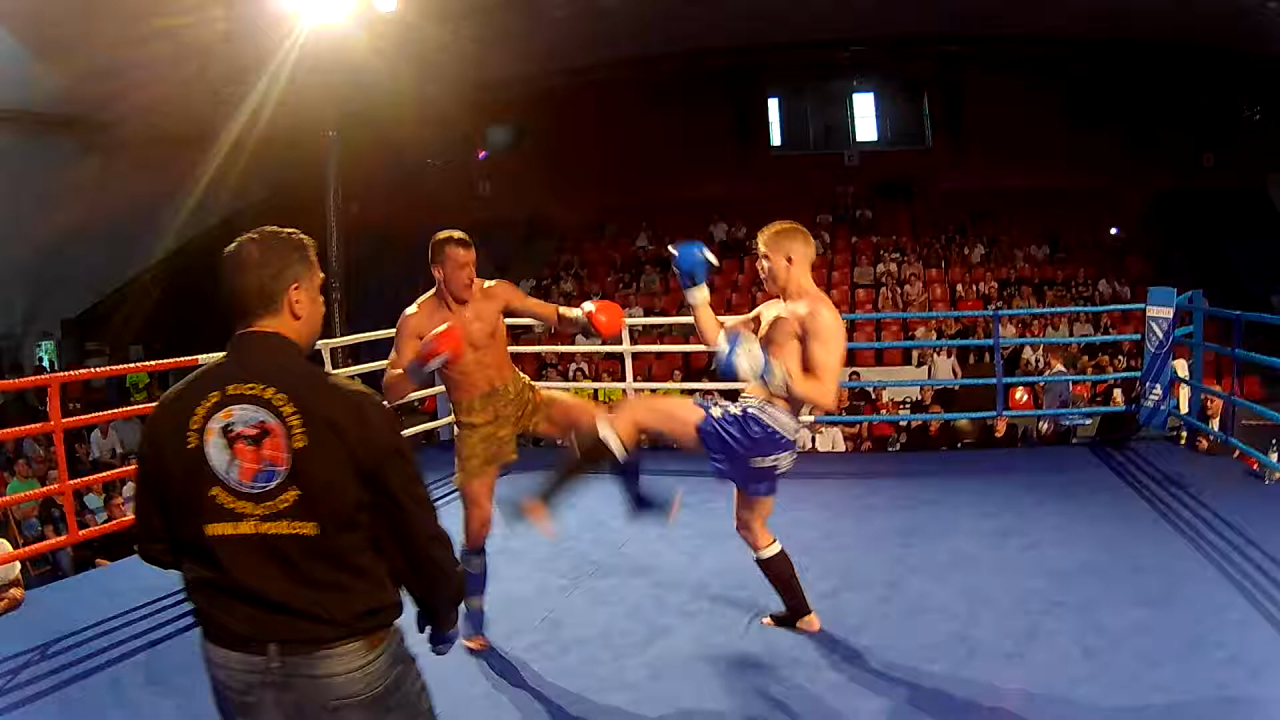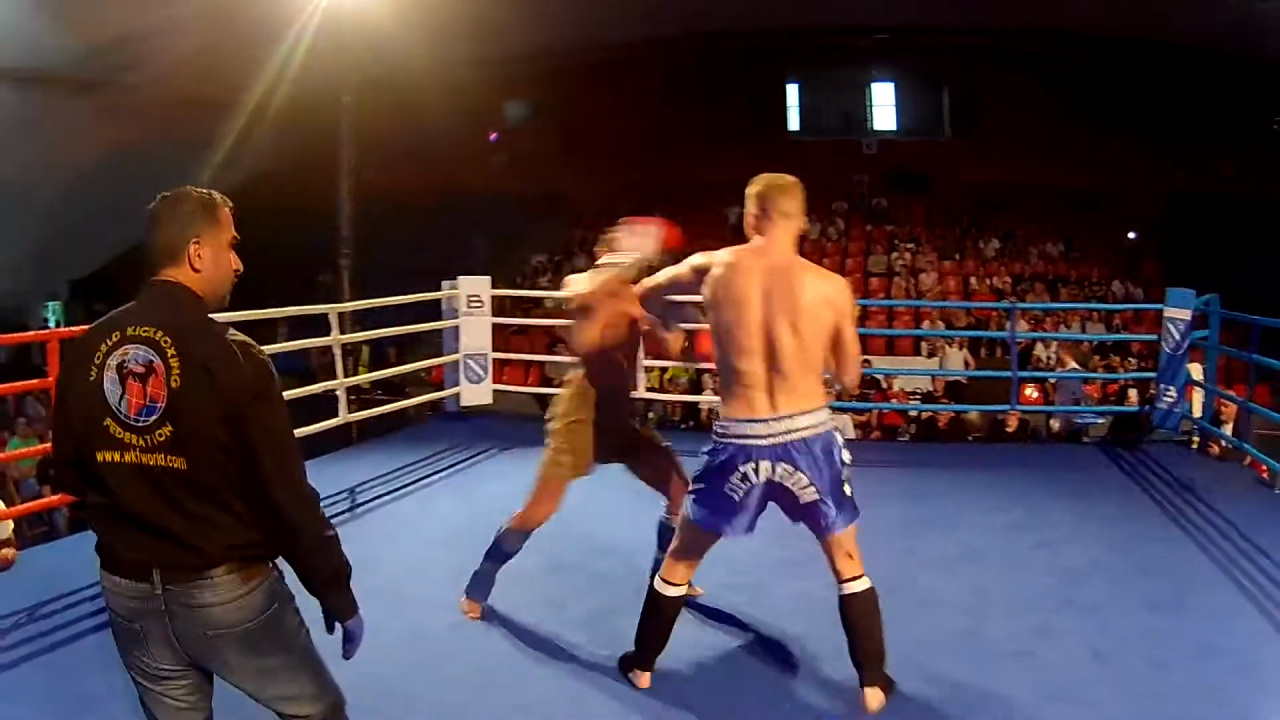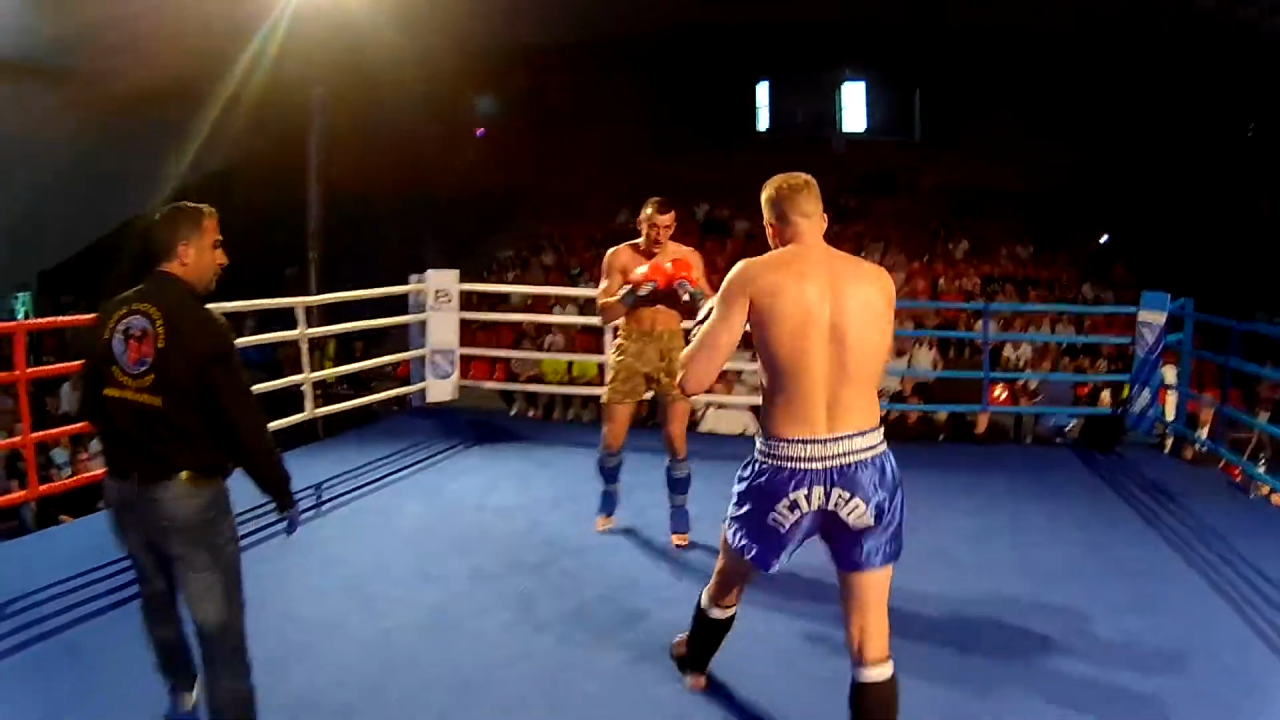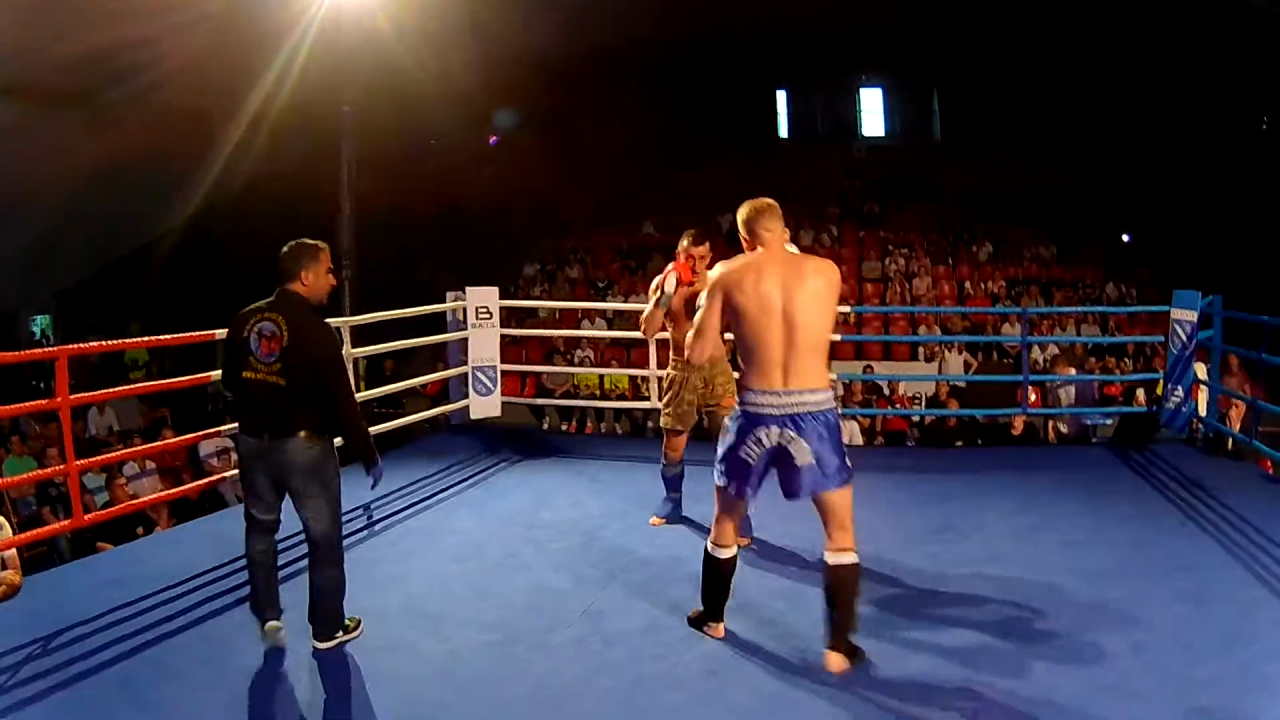
dt=1s
person 1, frame 1
left shoulder: (819, 313)
right shoulder: (775, 308)
left elbow: (825, 397)
right elbow: (719, 343)
left wrist: (765, 371)
right wrist: (694, 284)
left hip: (757, 428)
right hip: (769, 437)
left knee: (632, 412)
right knee: (753, 527)
left ankle: (546, 499)
right ankle: (801, 613)
person 1, frame 2
left shoulder: (713, 267)
right shoulder: (832, 288)
left elbow: (648, 294)
right elbow: (849, 375)
left hip: (741, 442)
right hip: (811, 439)
left knee: (681, 557)
right knee: (849, 568)
left ankle: (642, 662)
person 1, frame 3
left shoulder: (751, 277)
right shoulder: (879, 282)
left elbow: (693, 380)
left wrist: (710, 324)
left hip: (785, 467)
right hip: (863, 464)
left knee: (729, 578)
right knee: (870, 636)
left ankle: (696, 659)
person 1, frame 4
left shoulder: (726, 276)
right shoulder: (827, 272)
left elbow: (698, 356)
left wrist: (716, 316)
left hip: (757, 415)
right hip: (814, 413)
left knee: (726, 524)
right knee: (839, 536)
left ankle: (713, 618)
right ankle: (838, 647)
person 2, frame 1
left shoulder: (173, 414)
right shoulder: (349, 408)
left elbow: (157, 544)
right elbow: (417, 537)
right wrist: (442, 612)
left hip: (236, 662)
right hip: (352, 660)
person 2, frame 2
left shoulder: (87, 351)
right shoulder: (229, 356)
left elbow: (68, 474)
right elbow: (285, 495)
right wrist: (337, 594)
left hip: (129, 590)
right hip: (229, 590)
person 2, frame 3
left shoulder: (111, 316)
right shoulder: (201, 326)
left elbow: (93, 406)
right elbow: (244, 426)
right wrist: (283, 494)
left hip: (124, 491)
right hip: (189, 494)
left knee: (157, 596)
right knee: (220, 628)
person 2, frame 4
left shoulder: (246, 320)
right shoulder: (315, 332)
left elbow: (231, 381)
right elbow: (342, 404)
right wrist: (369, 457)
left hip: (254, 444)
right hip: (305, 448)
left knee: (260, 529)
right knee: (324, 539)
left ankle: (268, 615)
right ankle: (327, 628)
person 3, frame 1
left shoulder: (495, 292)
right shoulder: (416, 319)
left elbow: (552, 315)
right elbow: (392, 388)
left wrist: (583, 316)
right wrist: (425, 365)
left hip: (517, 397)
right hip: (475, 417)
left knee: (601, 420)
right knee: (477, 529)
left ankle: (637, 496)
right ankle: (473, 615)
person 3, frame 2
left shoulder: (631, 297)
right shoulder: (582, 285)
left elbow: (667, 345)
right elbow: (580, 301)
right wrist: (624, 261)
left hip: (619, 415)
right hip: (584, 410)
left knee: (678, 490)
right knee: (536, 515)
right ankle: (483, 578)
person 3, frame 3
left shoulder: (688, 257)
right shoulder: (618, 257)
right elbow: (605, 313)
left wrist: (694, 293)
right wrist: (630, 293)
left hip: (671, 349)
right hip: (630, 349)
left knee: (676, 442)
right knee: (612, 439)
left ankle: (679, 515)
right ankle: (609, 496)
person 3, frame 4
right shoulder: (663, 282)
right elbow: (647, 330)
right wrist: (665, 292)
left hip: (717, 371)
right hip: (681, 371)
right knee: (673, 447)
right ankle: (672, 501)
